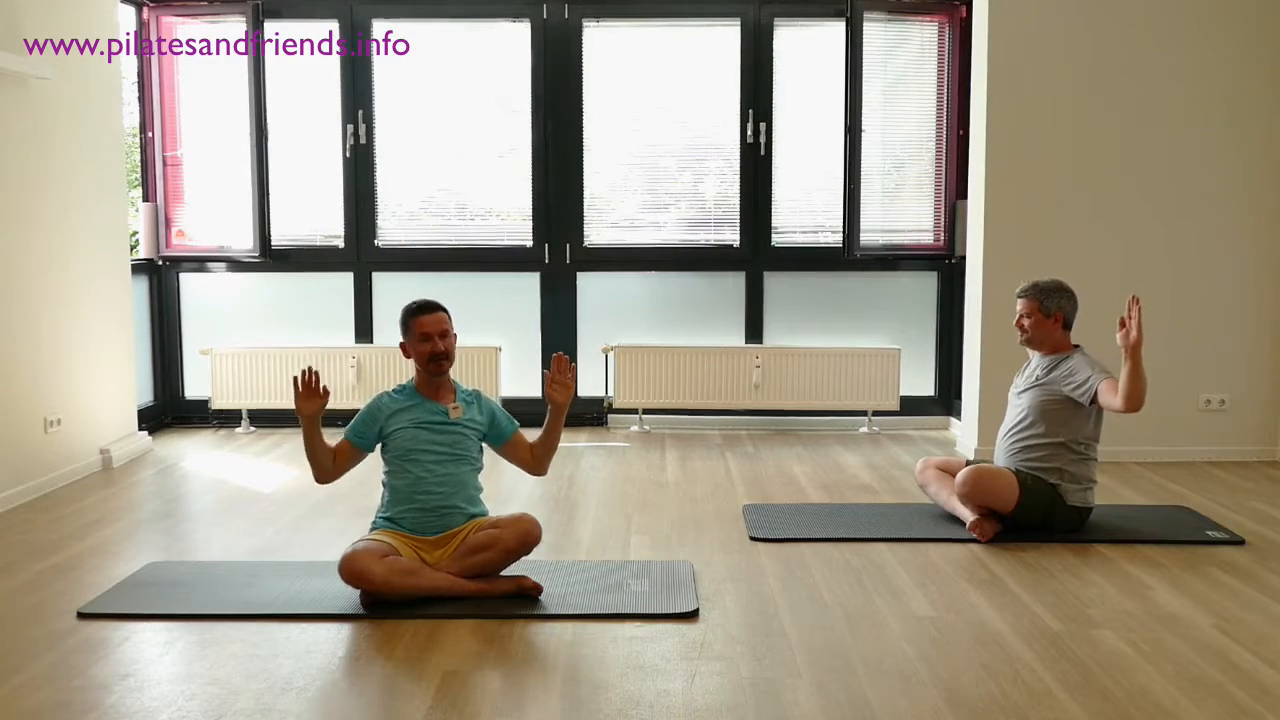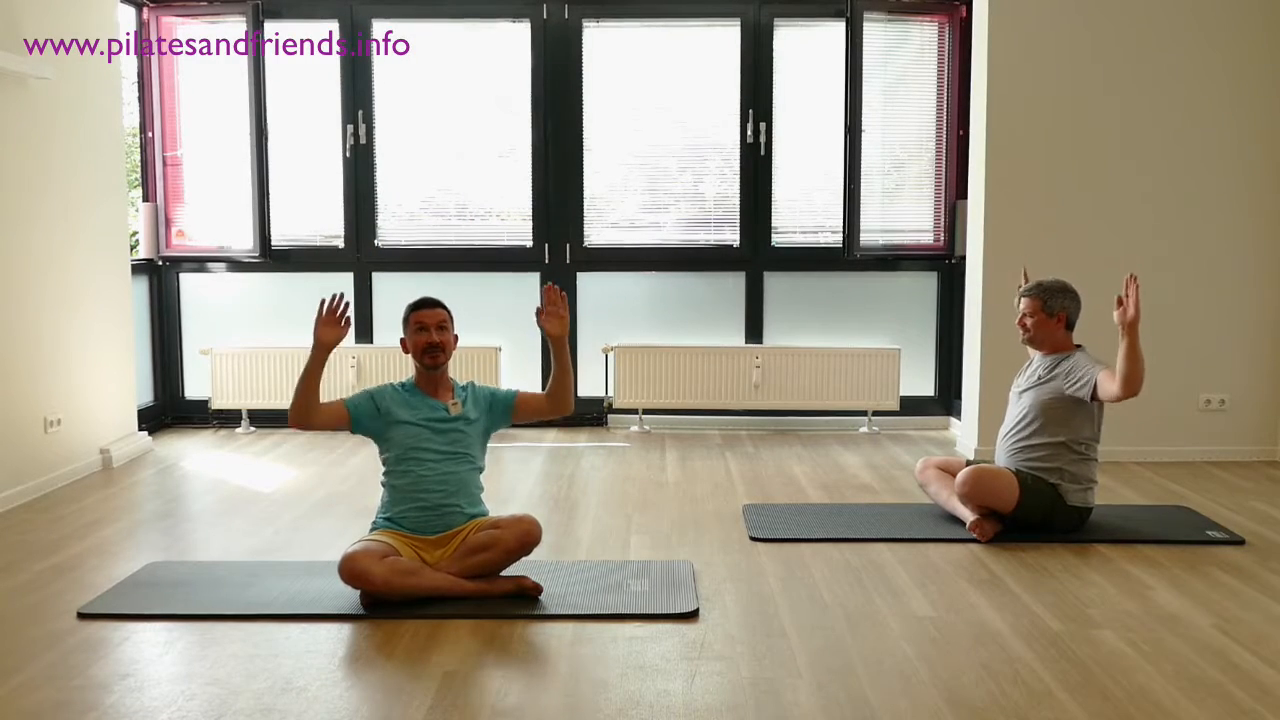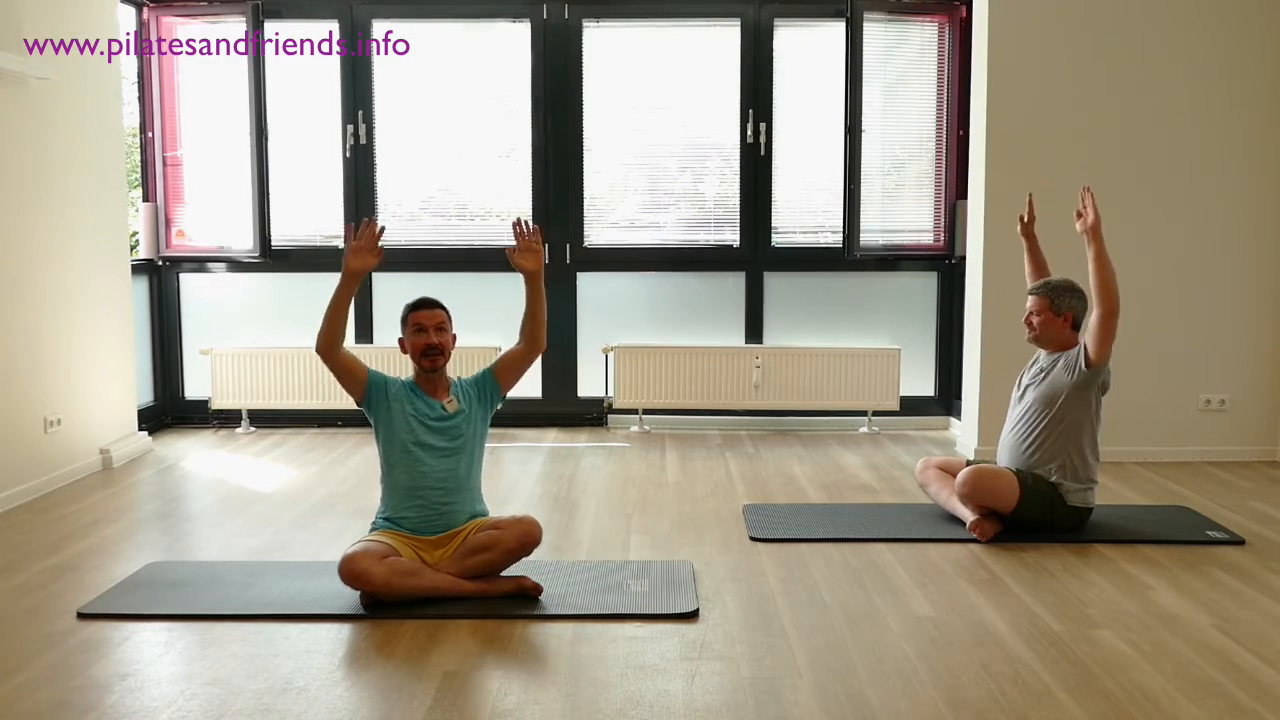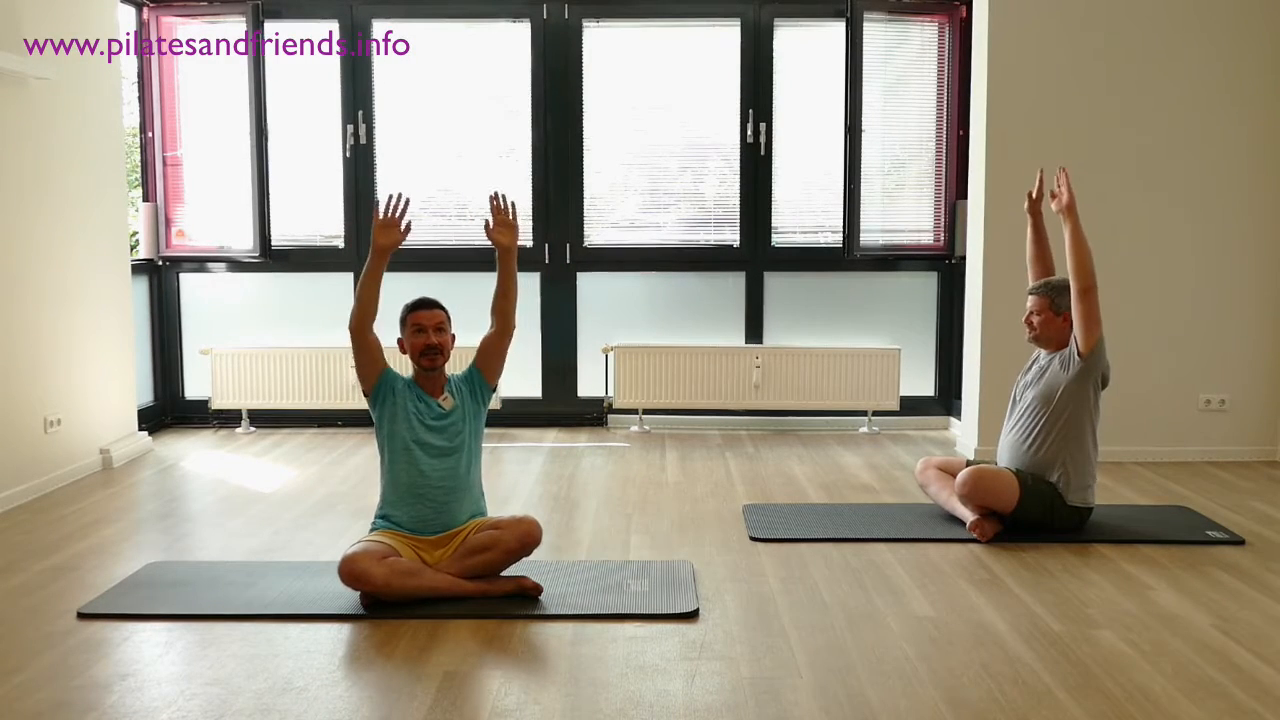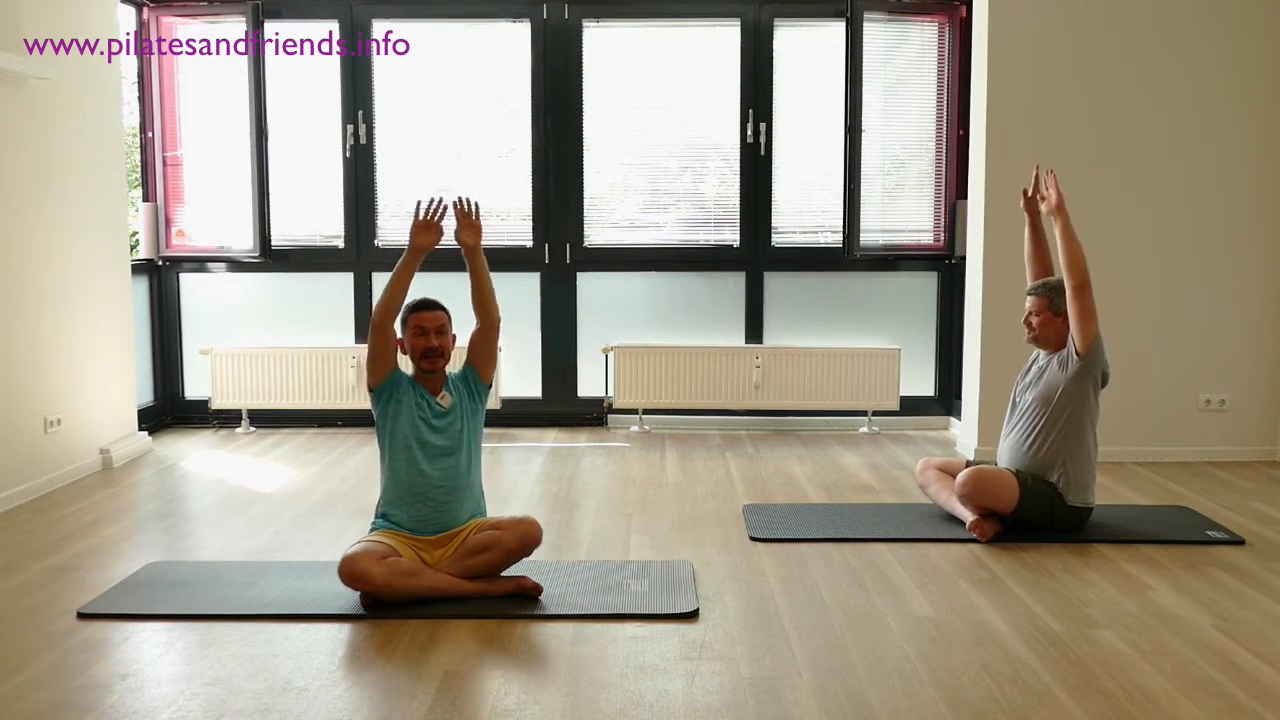
dt=0.4s
person 1, frame 1
left shoulder: (480, 406)
right shoulder: (384, 407)
left elbow: (536, 464)
right elbow: (325, 473)
left wrist: (557, 411)
right wrist: (311, 422)
left hip: (466, 534)
right hip: (399, 538)
left knee: (527, 528)
right knee: (355, 566)
left ankle: (402, 582)
right ankle: (493, 585)
person 1, frame 2
left shoulder: (482, 401)
right shoulder: (383, 402)
left elbow: (559, 405)
right elbow: (302, 417)
left wrist: (557, 340)
right wrist: (324, 349)
left hip: (467, 534)
right hip: (399, 538)
left knee: (527, 529)
right knee: (354, 566)
left ankle: (403, 585)
right ankle: (489, 587)
person 1, frame 3
left shoulder: (477, 394)
right shoulder: (386, 397)
left elbow: (532, 344)
right elbow: (328, 348)
left wrist: (533, 277)
right wrist: (350, 277)
left hip: (466, 534)
right hip: (399, 537)
left knee: (527, 531)
right knee: (355, 567)
left ankle: (402, 581)
right ankle: (493, 585)
person 1, frame 4
left shoulder: (472, 392)
right shoulder: (389, 394)
left elbow: (503, 325)
right elbow: (359, 327)
left wrist: (506, 252)
right wrist: (380, 253)
left hip: (466, 534)
right hip: (398, 537)
left knee: (528, 531)
right knee: (354, 567)
left ankle: (404, 582)
right ankle: (494, 585)
person 1, frame 5
left shoulder: (469, 390)
right shoulder: (392, 393)
left elbow: (489, 323)
right elbow: (380, 323)
left wrist: (473, 250)
right wrist: (415, 252)
left hip: (466, 533)
right hip: (399, 536)
left knee: (527, 531)
right knee: (354, 568)
left ankle: (404, 581)
right ankle: (493, 586)
person 2, frame 1
left shoulder: (1079, 370)
right shoulder: (1040, 358)
left elbow: (1128, 402)
left wrist: (1131, 350)
left hip: (1059, 499)
right hip: (1014, 477)
left knee: (970, 481)
right knee: (927, 467)
left ankle: (987, 518)
right ankle: (976, 517)
person 2, frame 2
left shoulder: (1079, 369)
right shoulder: (1042, 356)
left elbow: (1127, 387)
left wrist: (1127, 329)
right wrist: (1026, 304)
left hip: (1058, 500)
right hip: (1013, 476)
left knee: (970, 480)
right knee: (927, 468)
left ankle: (986, 516)
right ankle: (976, 516)
person 2, frame 3
left shoulder: (1083, 365)
right shoulder: (1046, 353)
left elbow: (1106, 310)
right elbow: (1044, 293)
left wrist: (1092, 237)
right wrist: (1028, 238)
left hip: (1059, 500)
right hip: (1015, 480)
left knee: (970, 481)
right knee: (927, 468)
left ankle: (988, 515)
right ankle: (979, 516)
person 2, frame 4
left shoulder: (1082, 362)
right shoulder: (1045, 352)
left elbow: (1084, 288)
right elbow: (1042, 280)
left wrist: (1068, 216)
right wrist: (1034, 218)
left hip: (1059, 501)
right hip: (1017, 479)
left knee: (971, 482)
right knee: (927, 468)
left ankle: (989, 514)
right ankle: (980, 517)
person 2, frame 5
left shoulder: (1080, 361)
right shoulder: (1043, 352)
left elbow: (1078, 287)
right elbow: (1040, 279)
left wrist: (1058, 216)
right wrist: (1031, 216)
left hip: (1059, 500)
right hip: (1016, 479)
left knee: (970, 482)
right knee: (927, 468)
left ankle: (989, 515)
right ankle: (980, 517)
